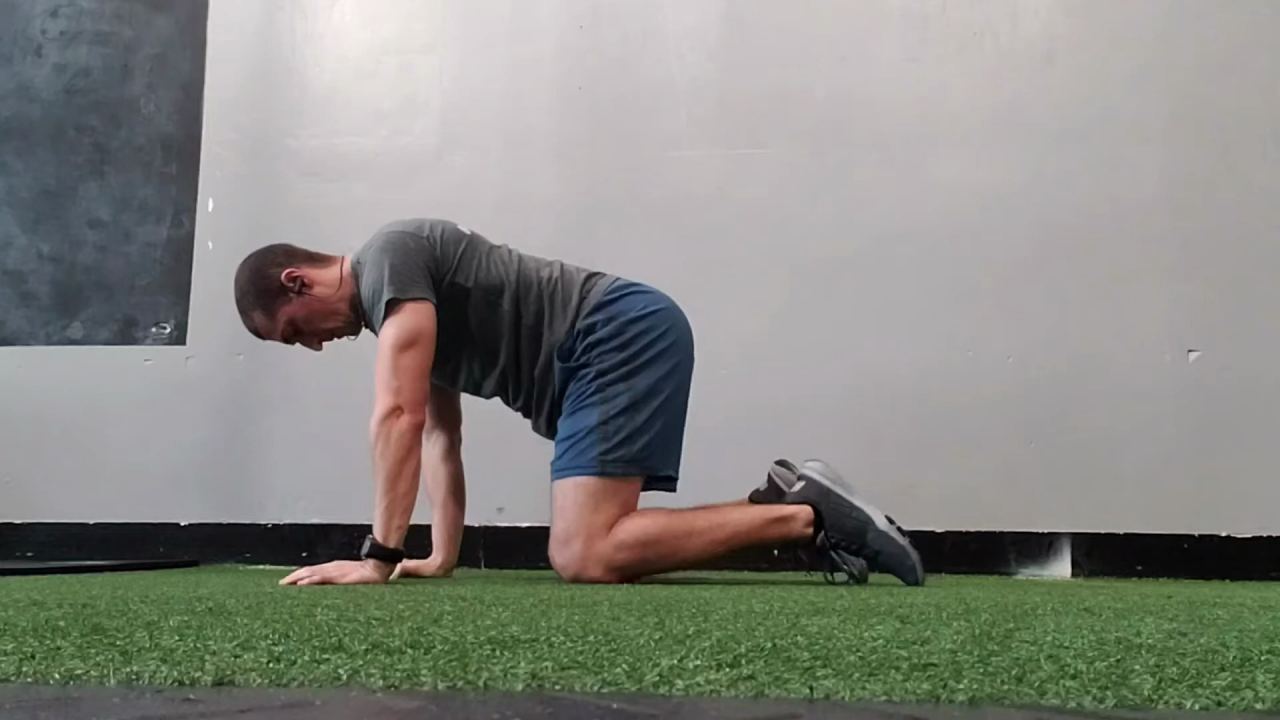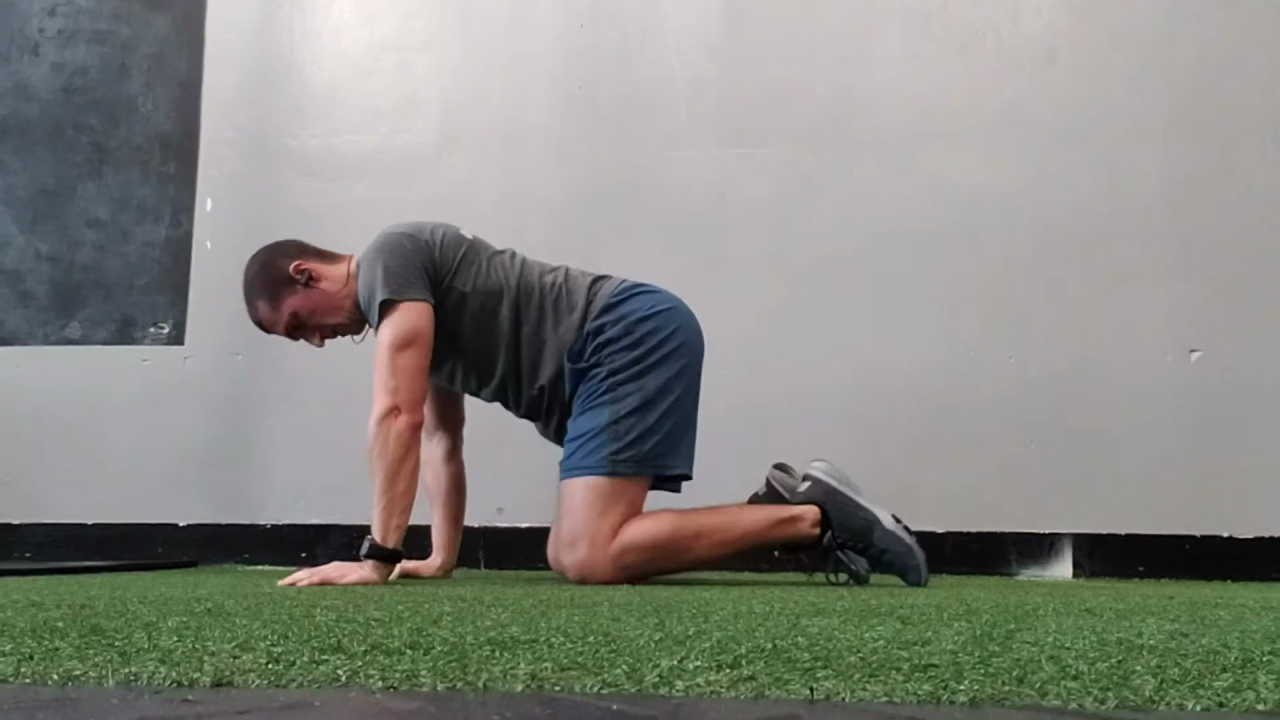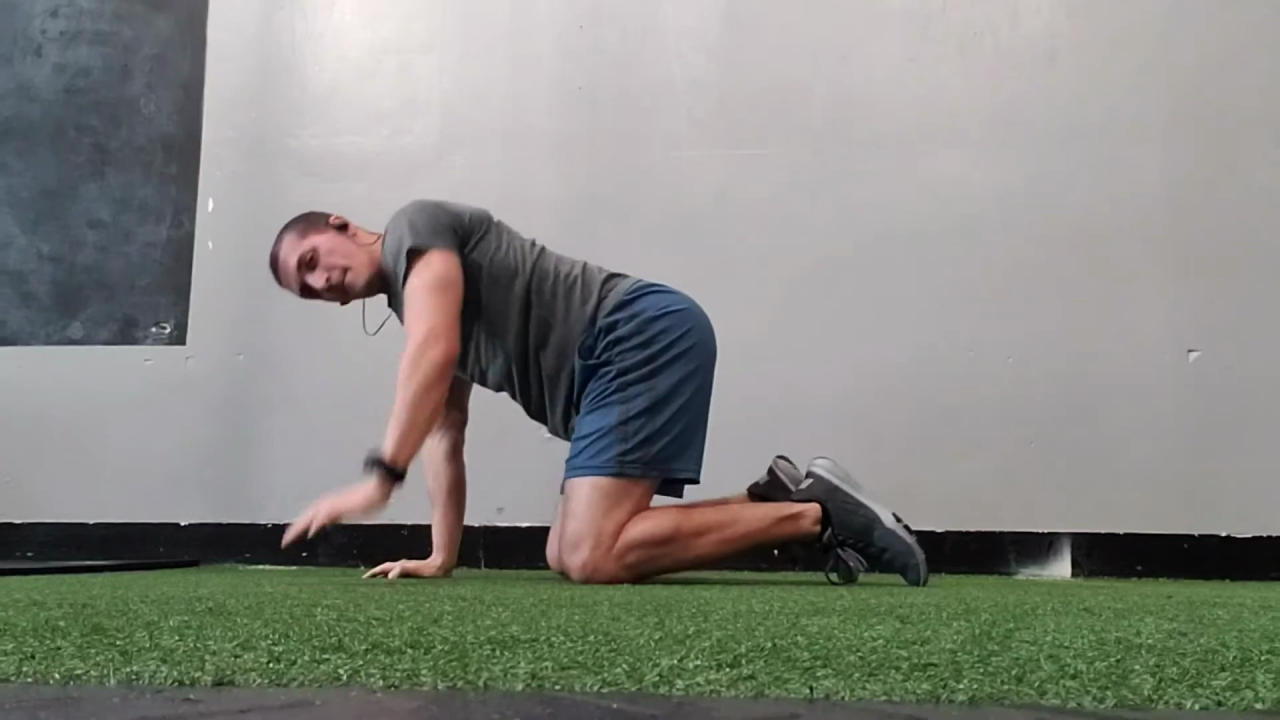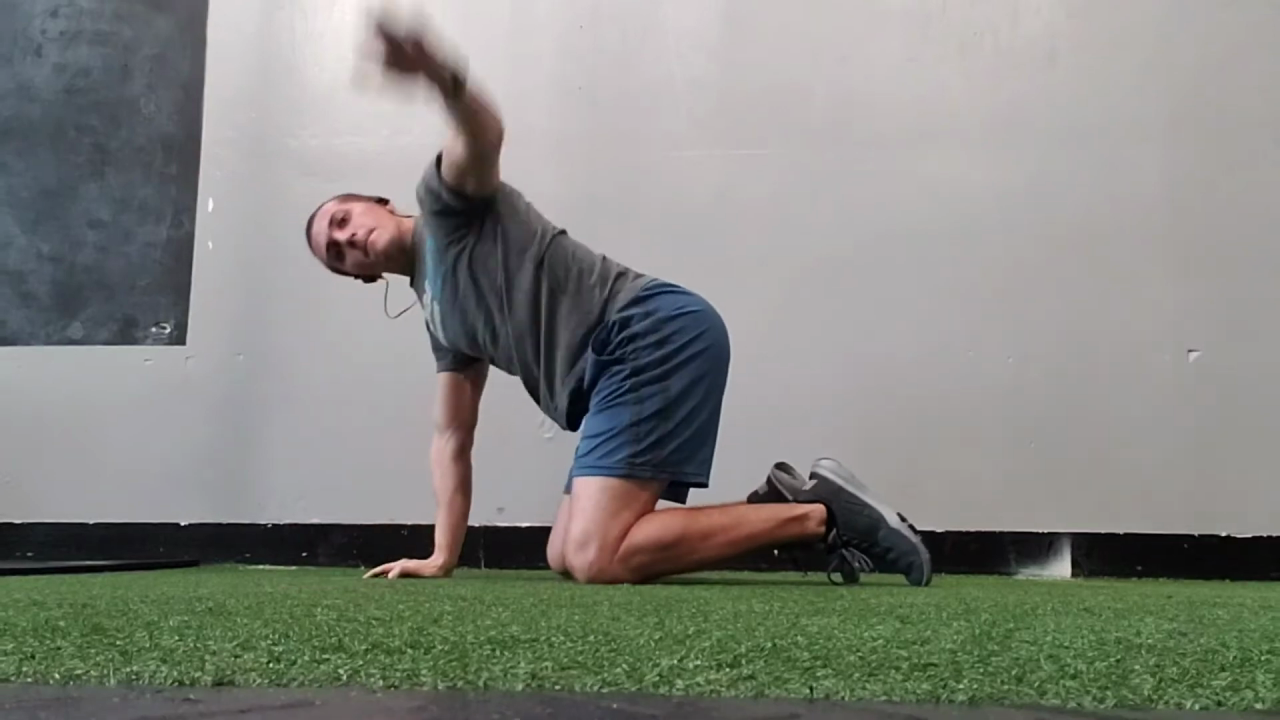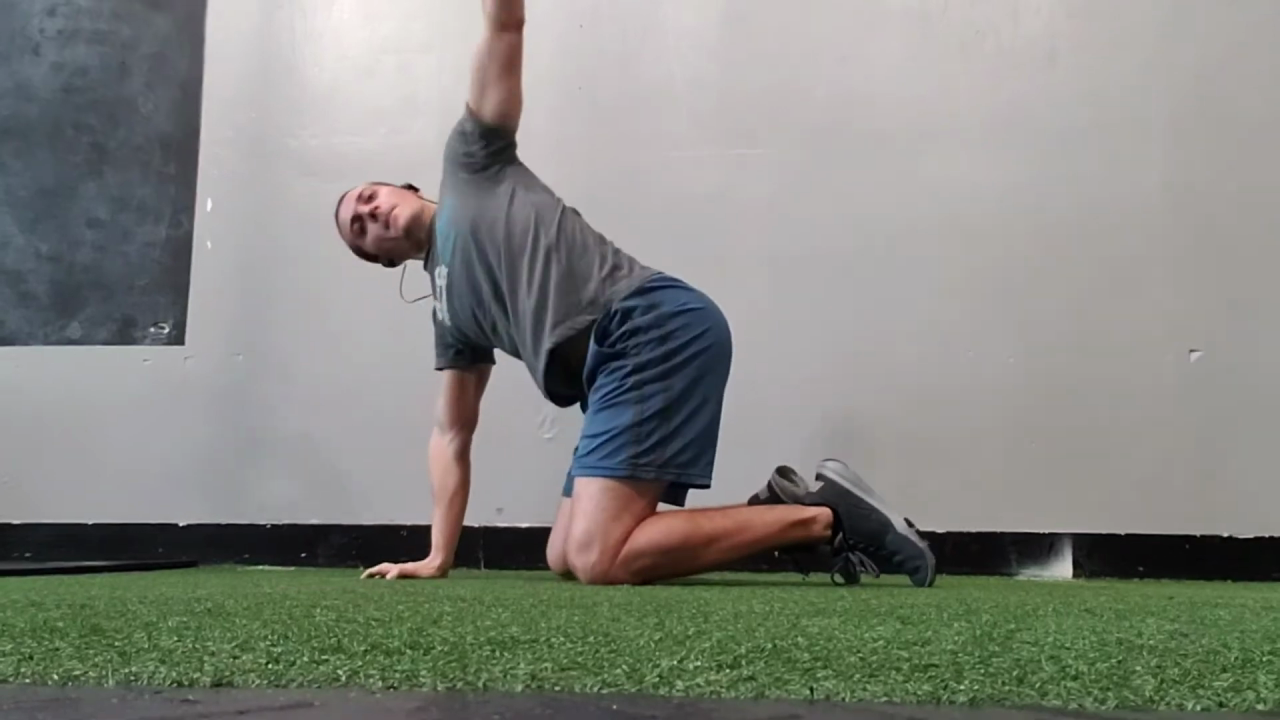
dt=0.3s
person 1, frame 1
left shoulder: (390, 257)
right shoulder: (407, 308)
left elbow: (398, 415)
right elbow: (438, 434)
left wrist: (379, 554)
right wrist: (442, 555)
left hip: (622, 331)
right hip: (613, 348)
left knee: (584, 556)
right knee: (580, 548)
left ankle: (807, 516)
right ankle: (773, 503)
person 1, frame 2
left shoulder: (388, 259)
right shoulder: (409, 313)
left elbow: (396, 415)
right elbow: (440, 437)
left wrist: (377, 556)
right wrist: (442, 556)
left hip: (633, 335)
right hip: (631, 349)
left knee: (589, 559)
right knee: (570, 555)
left ankle: (812, 515)
right ankle: (775, 507)
person 1, frame 3
left shoulder: (414, 227)
right shoulder: (417, 305)
left elbow: (431, 354)
right elbow: (443, 434)
left wrist: (378, 476)
right wrist: (441, 556)
left hip: (643, 334)
right hip: (622, 361)
left knee: (592, 557)
right knee: (568, 554)
left ankle: (815, 513)
right ankle: (774, 501)
person 1, frame 4
left shoulder: (448, 203)
right shoulder: (438, 311)
left elbow: (482, 130)
right elbow: (453, 438)
left wrist: (438, 71)
right wrist: (442, 555)
left hip: (657, 338)
right hip: (625, 368)
left knee: (596, 557)
right knee: (567, 555)
left ankle: (818, 512)
right ankle: (773, 507)
person 1, frame 5
left shoulder: (469, 169)
right shoulder: (450, 310)
right elbow: (451, 435)
right wrist: (437, 556)
left hip: (657, 331)
right hip: (623, 363)
left knee: (599, 562)
right knee: (567, 556)
left ankle: (824, 516)
right ankle: (779, 512)
